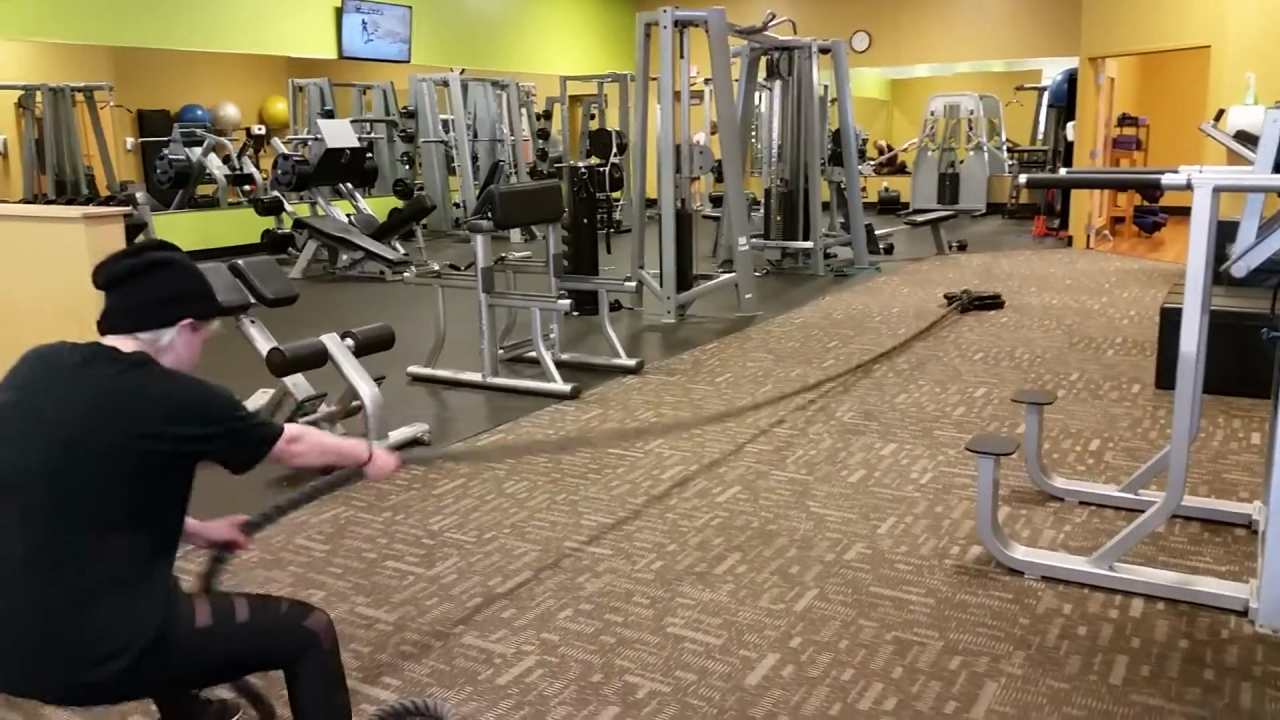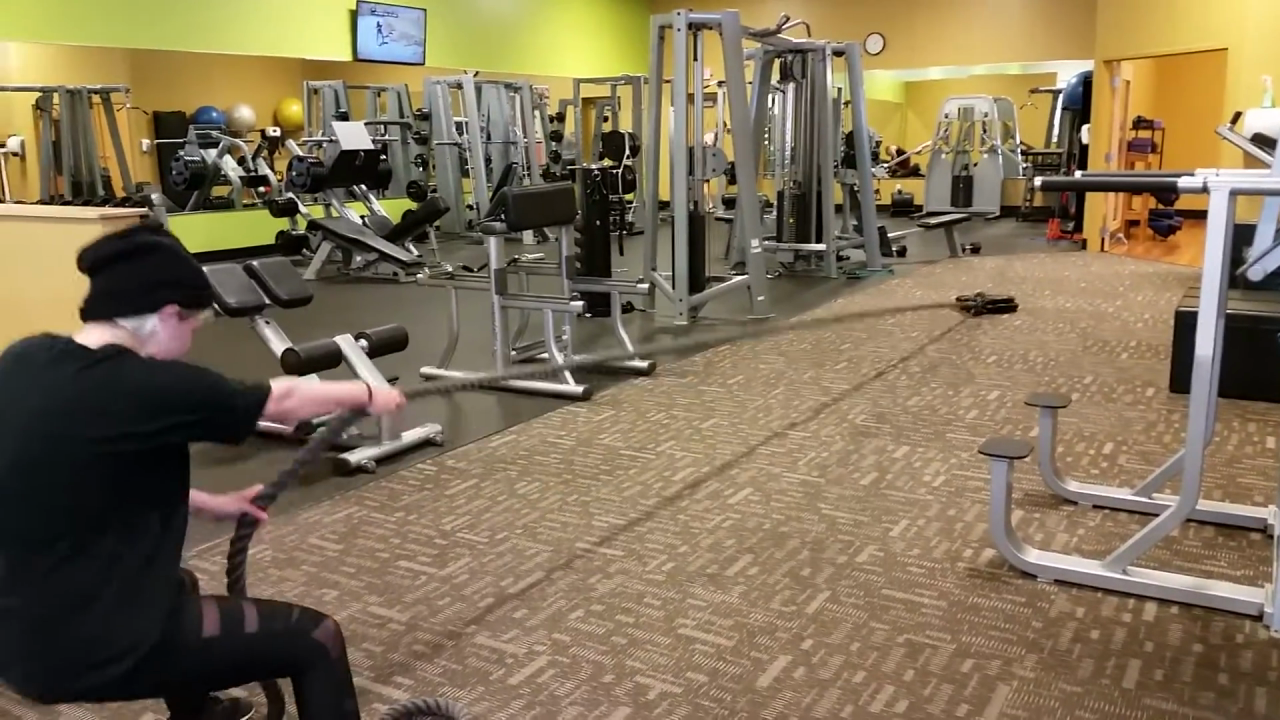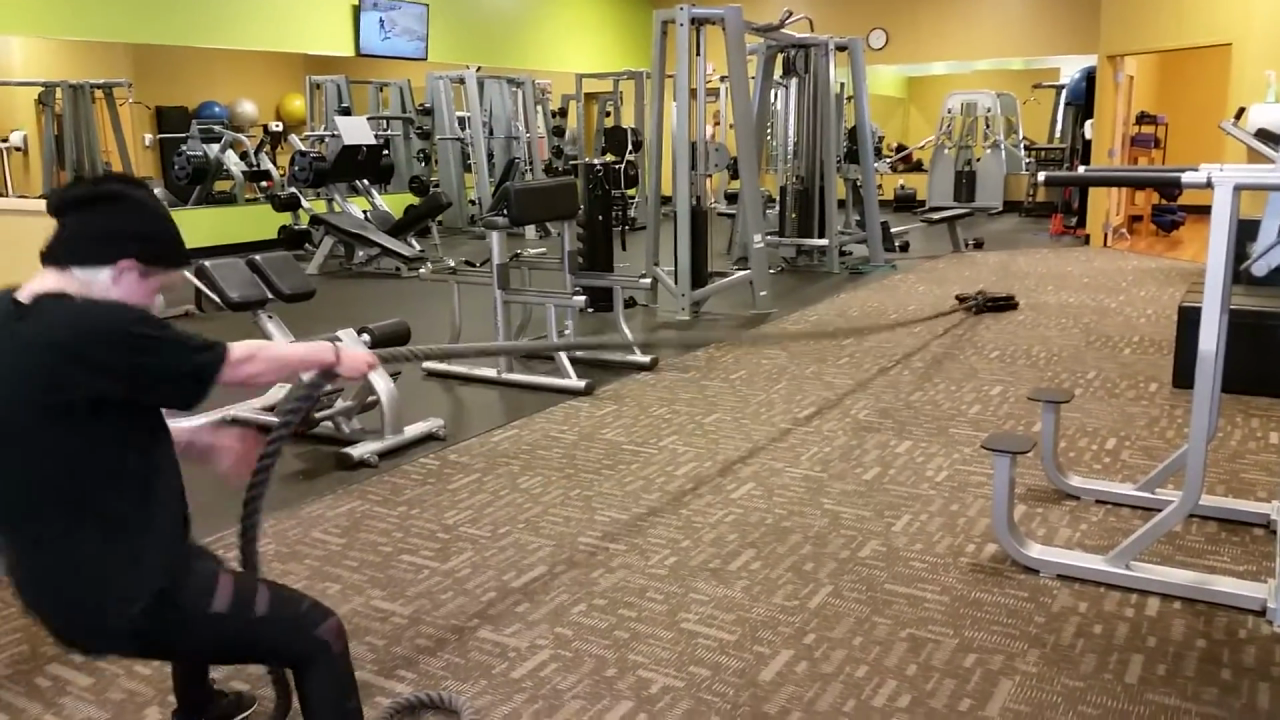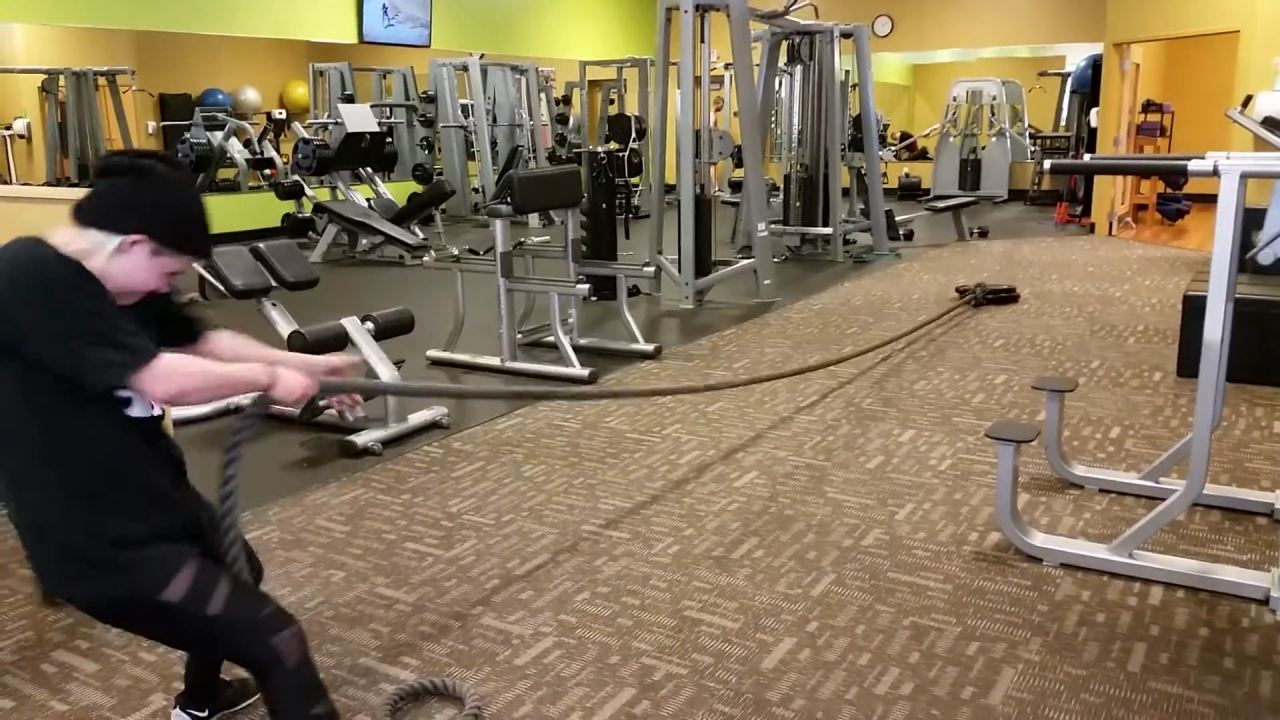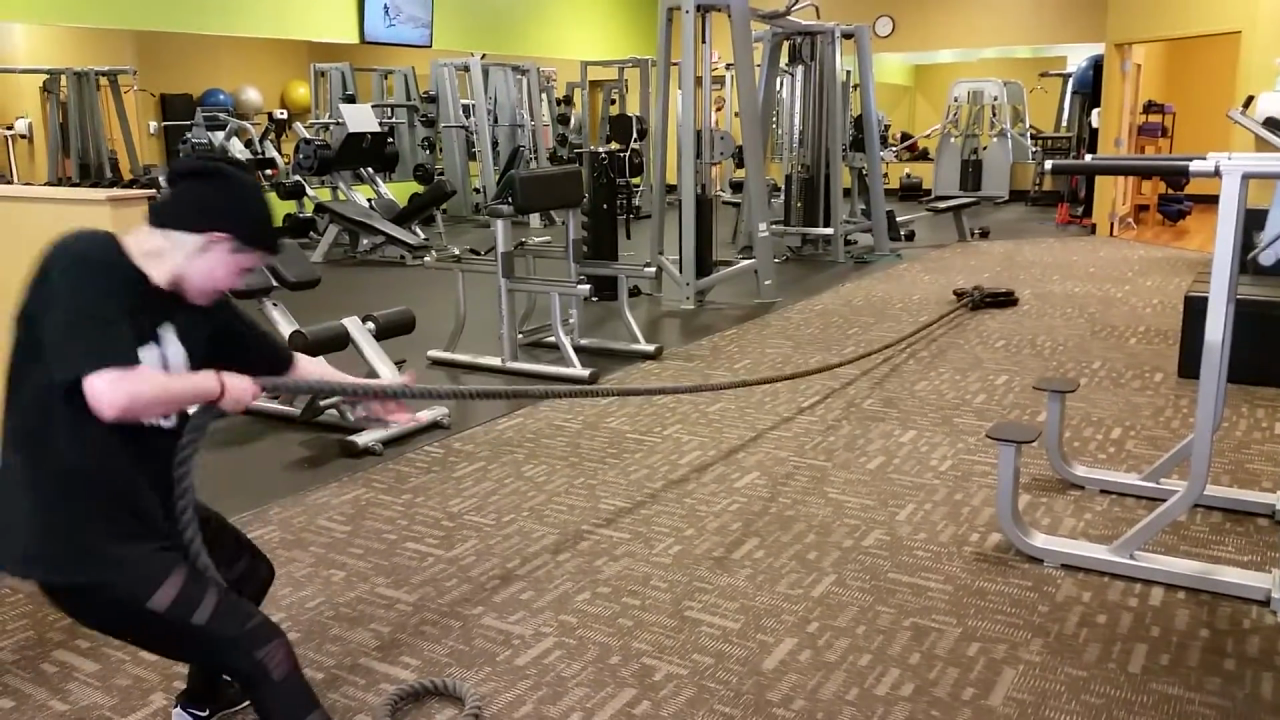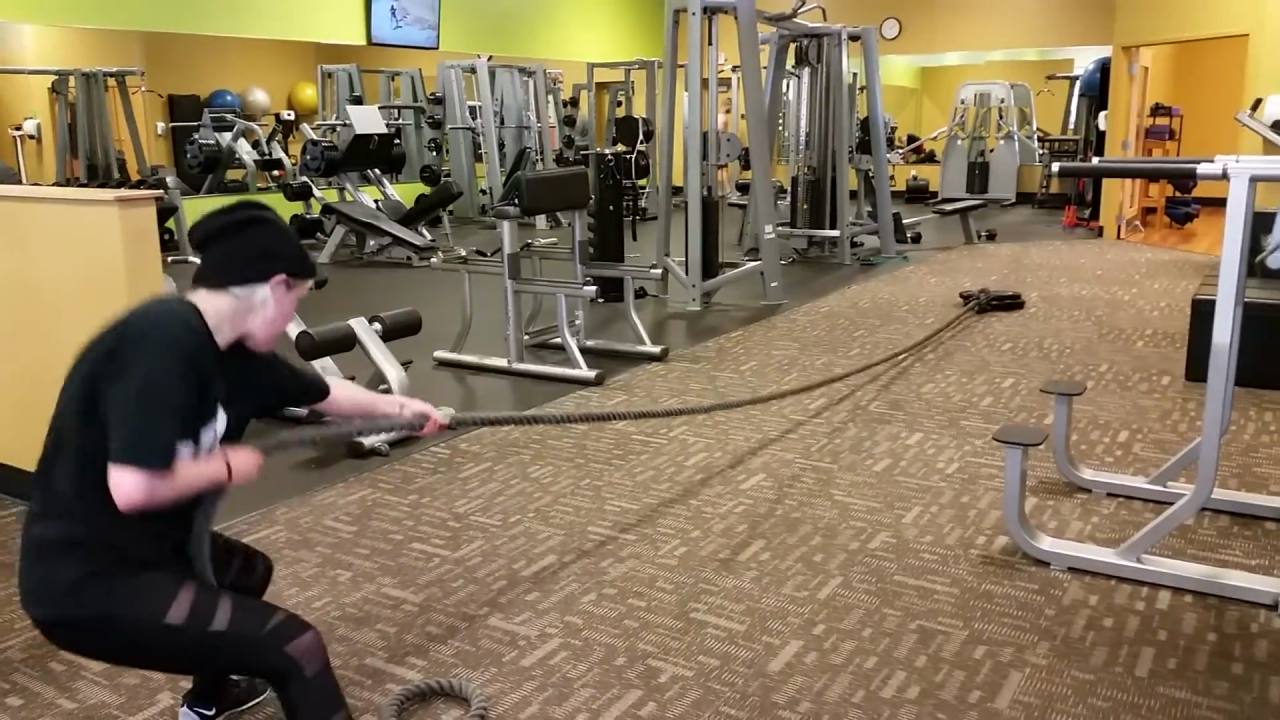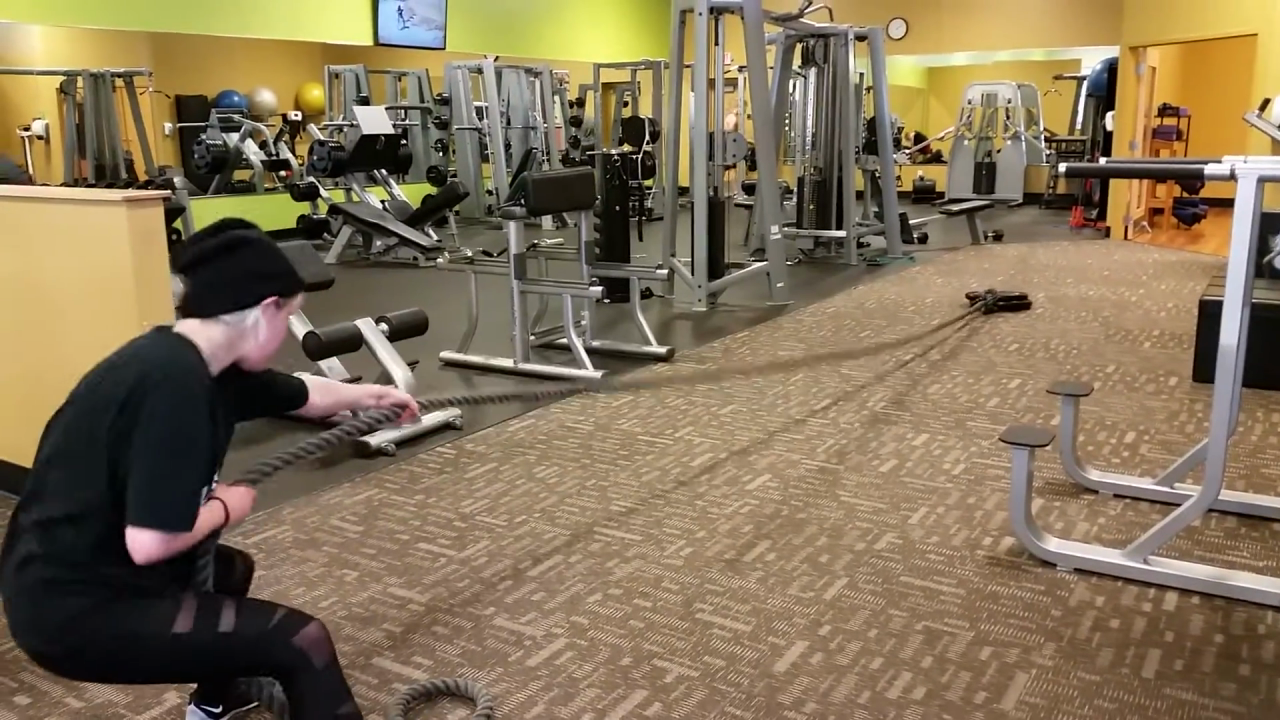
dt=0.2s
person 1, frame 1
right shoulder: (170, 399)
right elbow: (288, 444)
left wrist: (195, 530)
right wrist: (366, 453)
right hip: (86, 643)
left knee: (150, 586)
right knee: (308, 634)
person 1, frame 2
right shoulder: (144, 389)
right elbow: (279, 400)
left wrist: (207, 503)
right wrist: (365, 393)
right hip: (87, 643)
left knee: (174, 585)
right knee: (315, 640)
person 1, frame 3
right shoulder: (93, 332)
right elbow: (235, 365)
left wrist: (199, 439)
right wrist: (332, 355)
left hip: (60, 569)
right hip: (114, 590)
left knee: (193, 570)
right knee: (315, 633)
person 1, frame 4
left shoulder: (91, 278)
left elbow: (201, 340)
right elbow: (162, 378)
left wrist: (305, 367)
right wrist: (270, 377)
right hip: (97, 540)
left knee: (231, 576)
right knee: (274, 643)
person 1, frame 5
left shoulder: (195, 297)
right shoulder: (85, 265)
left elbow: (282, 364)
right elbow: (114, 395)
right wrist: (218, 387)
left hip: (148, 502)
right hip: (81, 538)
left knee: (247, 574)
right knee: (257, 648)
person 1, frame 6
left shoulder: (235, 350)
right shoulder: (169, 338)
left elbow: (322, 394)
right elbow: (133, 487)
left wrist: (395, 405)
right wrist: (225, 466)
left hip: (138, 546)
right hip: (87, 582)
left knee: (246, 573)
right knee: (293, 648)
person 1, frame 7
left shoulder: (204, 366)
right shoulder: (173, 383)
left elbow: (302, 394)
right elbow: (150, 543)
left wrist: (372, 394)
right wrist: (225, 507)
left hip: (91, 571)
right hip: (76, 611)
left knee: (229, 570)
right knee: (300, 643)
